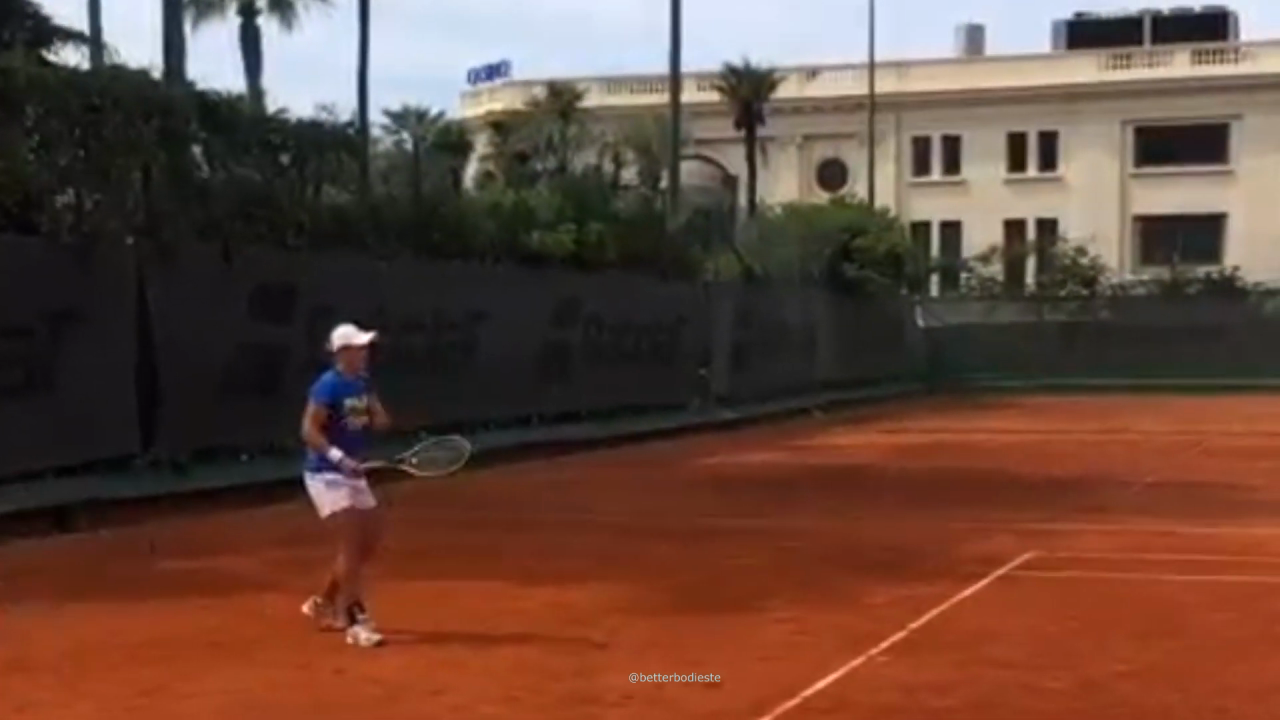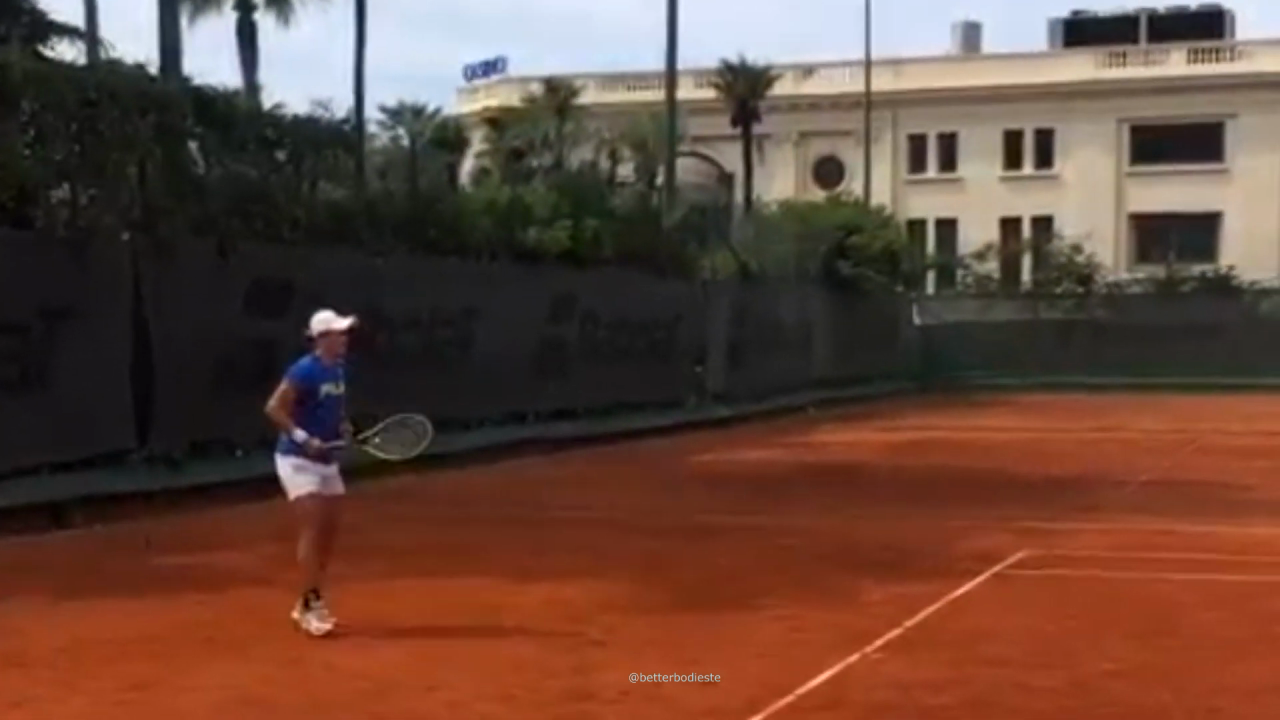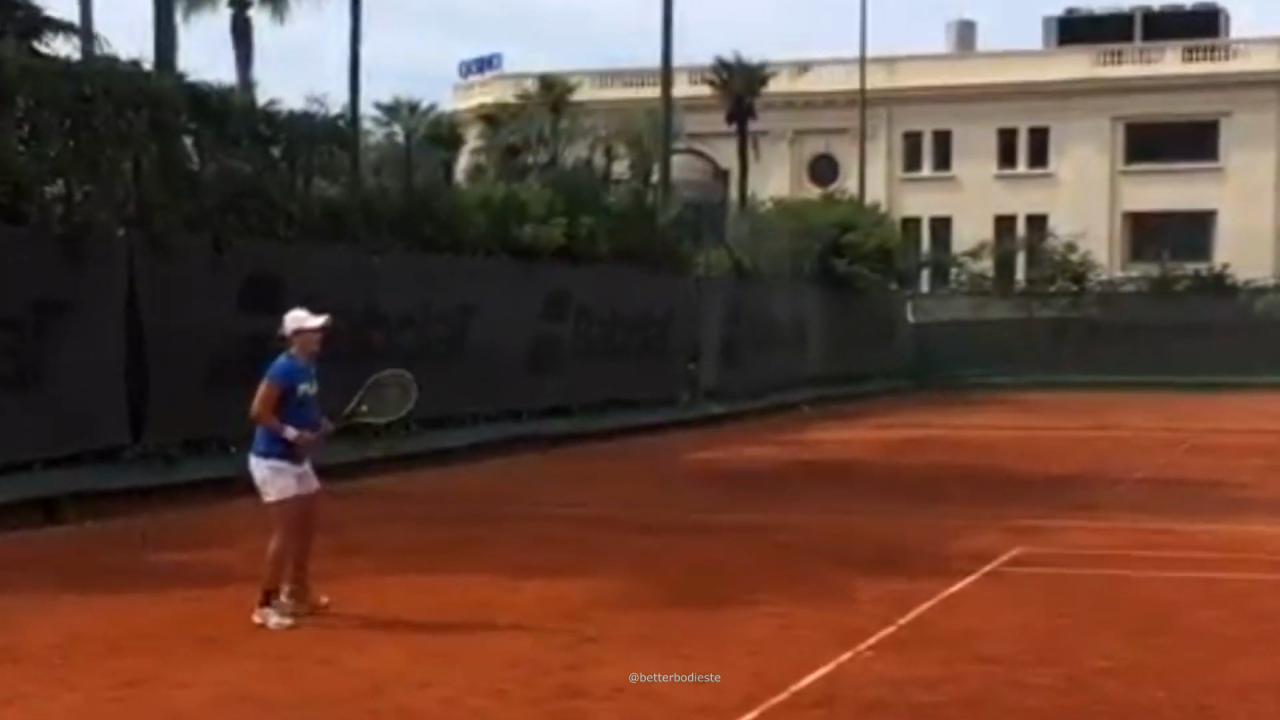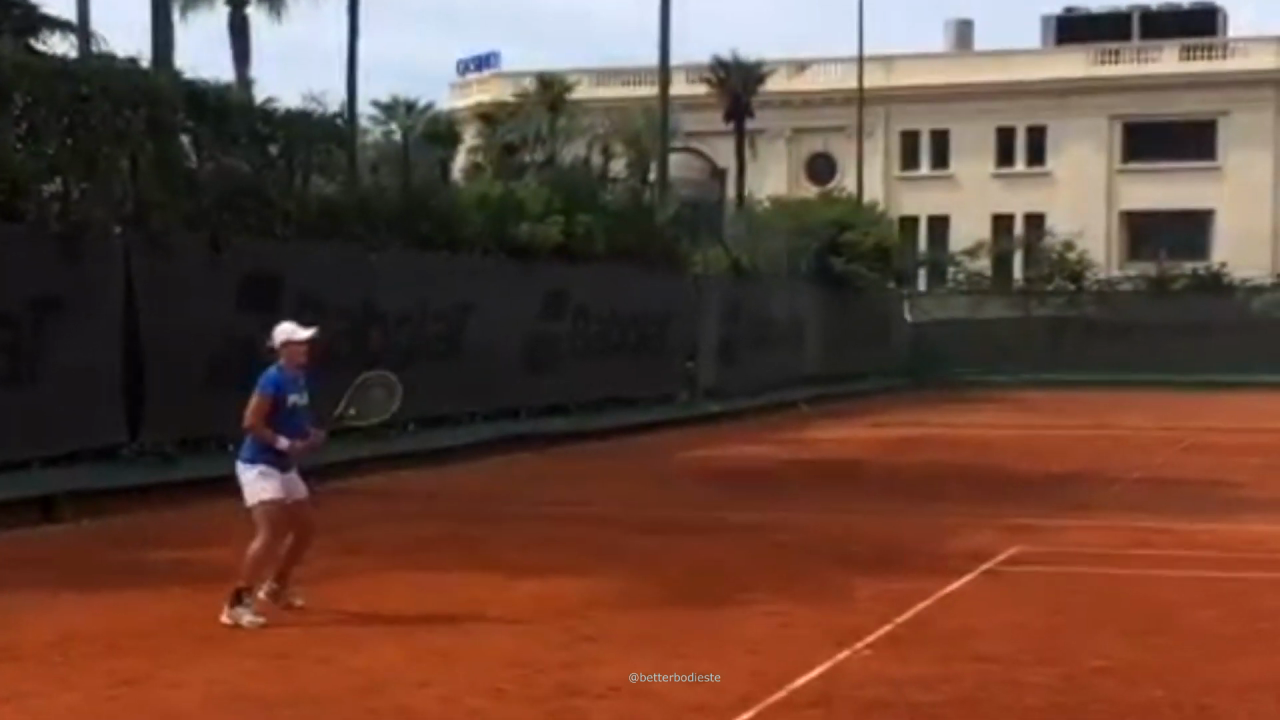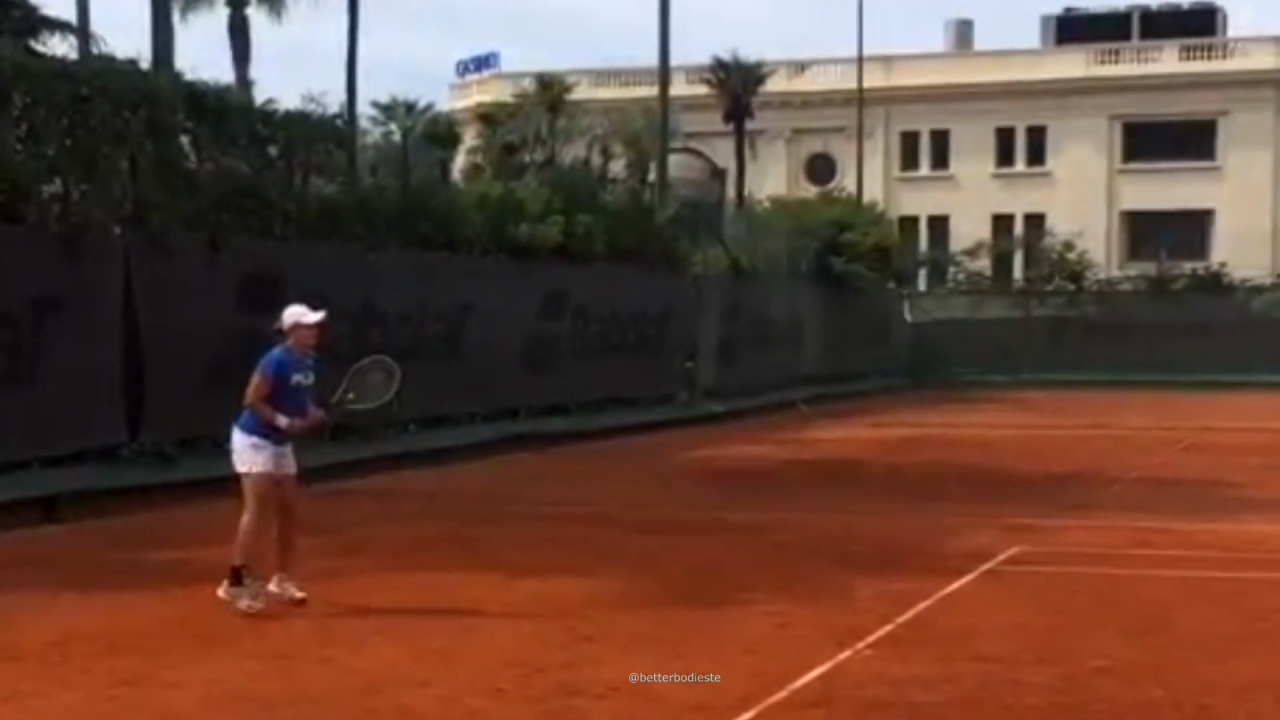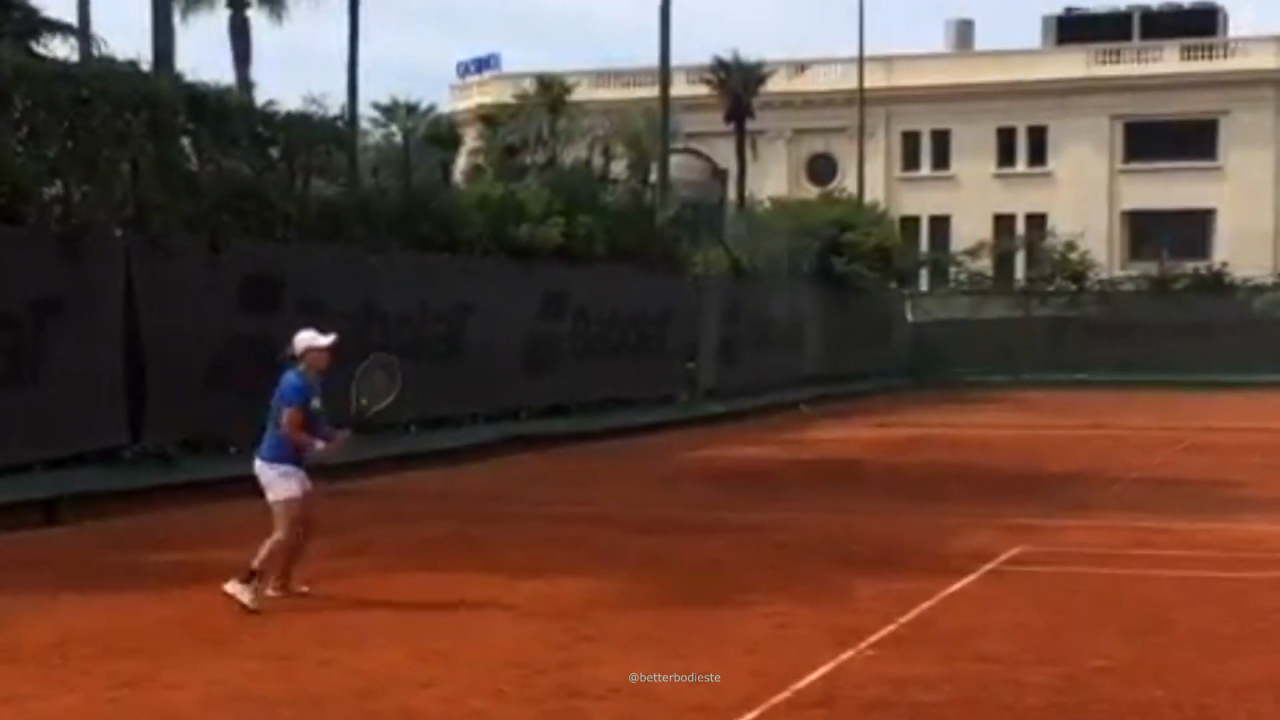
dt=0.3s
person 1, frame 1
left shoulder: (362, 381)
right shoulder: (328, 385)
left elbow: (383, 419)
right elbow: (309, 430)
left wrist: (367, 420)
right wrist: (339, 458)
left hip: (354, 476)
right hip: (326, 475)
left knee: (368, 544)
right knee: (352, 545)
left ankle: (323, 605)
right ankle: (358, 622)
person 1, frame 2
left shoulder: (339, 368)
right shoulder: (304, 370)
right elbow: (274, 409)
left wrist: (345, 426)
right wrist: (302, 438)
left hip: (327, 461)
right hip: (298, 460)
left knee: (329, 534)
right knee: (312, 531)
left ankle: (309, 604)
right ankle: (312, 606)
person 1, frame 3
left shoulder: (309, 366)
right shoulder: (282, 369)
right elbow: (258, 411)
left wrist: (319, 423)
right wrist: (292, 434)
left hip: (298, 459)
right hip: (272, 460)
left knee: (307, 527)
right knee: (286, 534)
left ankle: (297, 590)
right ankle: (266, 605)
person 1, frame 4
left shoulder: (300, 378)
right shoulder: (272, 380)
right elbow: (250, 423)
left wrist: (309, 433)
right wrist: (285, 443)
left hip: (285, 467)
right hip: (259, 466)
left knee: (304, 530)
right knee: (270, 535)
left ankle: (276, 587)
right ankle: (238, 603)
person 1, frame 5
left shoulder: (308, 359)
right shoulder: (276, 360)
right elbow: (251, 400)
left wrist: (311, 412)
right wrist: (286, 422)
left hip: (280, 444)
right hip: (254, 439)
left knee: (287, 512)
right knee: (258, 511)
left ankle: (281, 581)
right ankle: (235, 582)
person 1, frame 6
left shoulder: (312, 381)
right shoulder: (296, 385)
right elbow: (289, 431)
left wrist: (330, 434)
right wrist: (321, 445)
left hip: (291, 464)
right hip: (277, 465)
left knee: (306, 525)
right knee: (286, 532)
left ankle: (280, 580)
right ankle: (245, 582)
